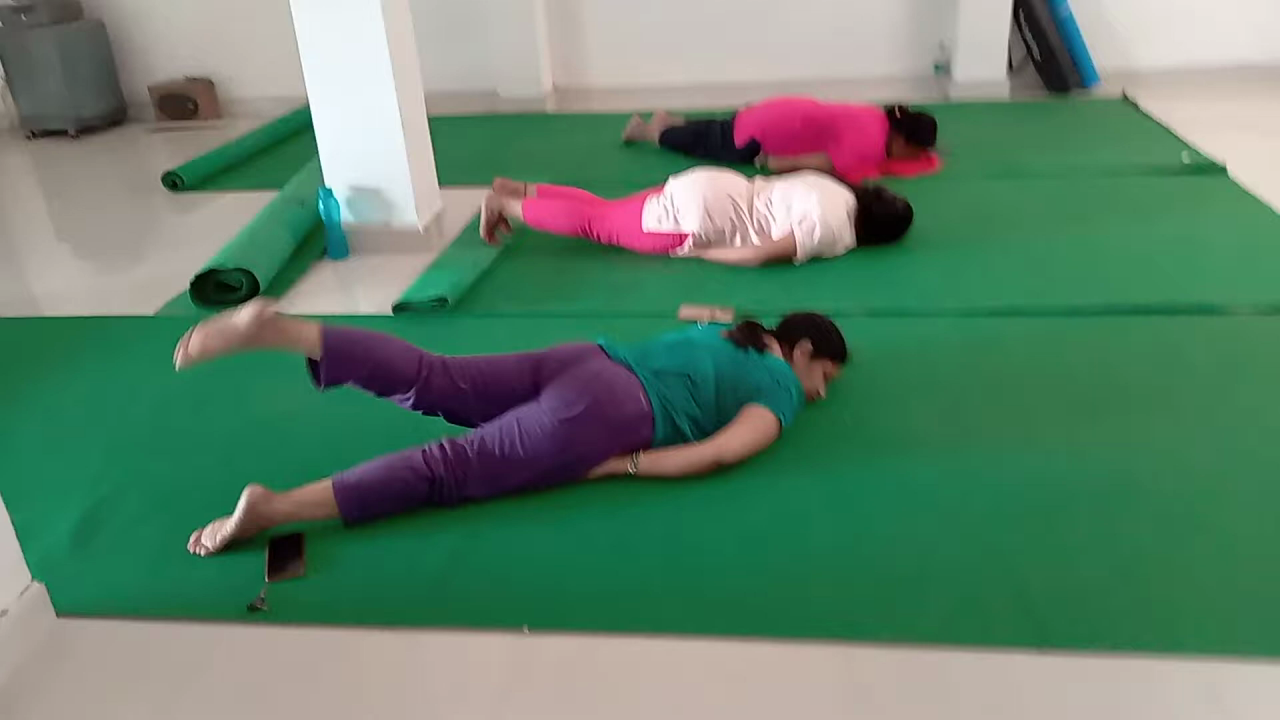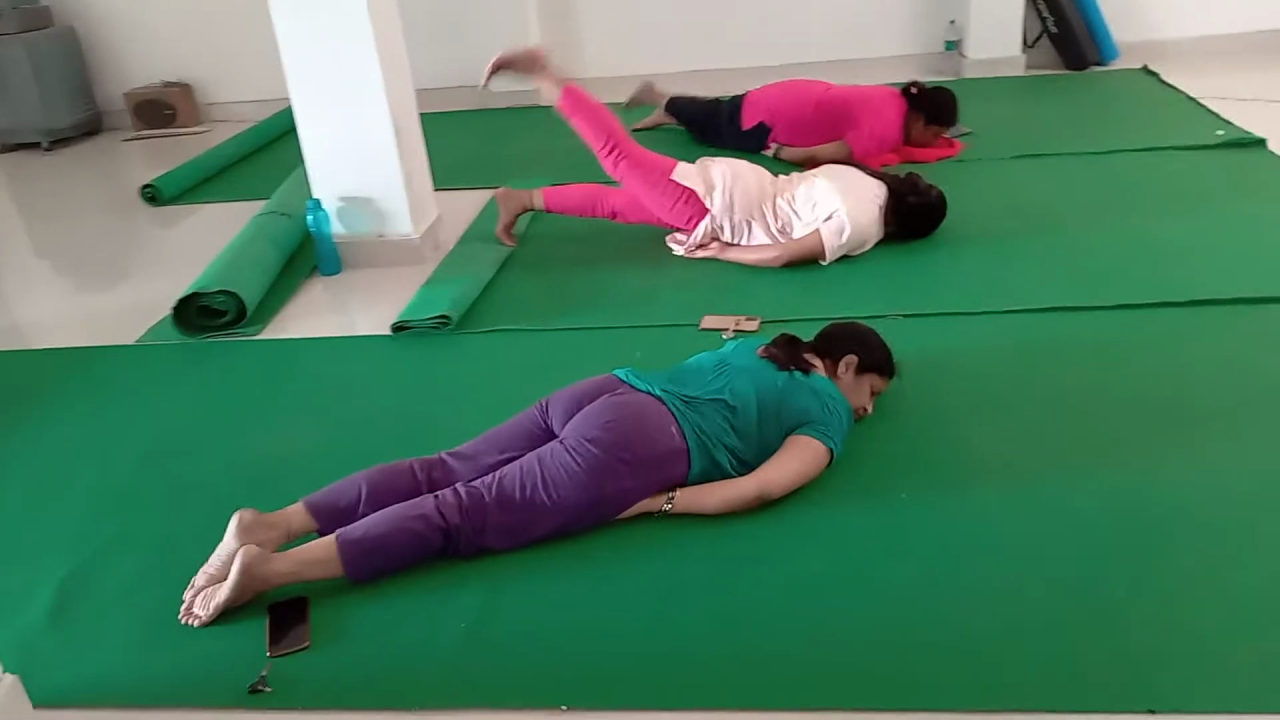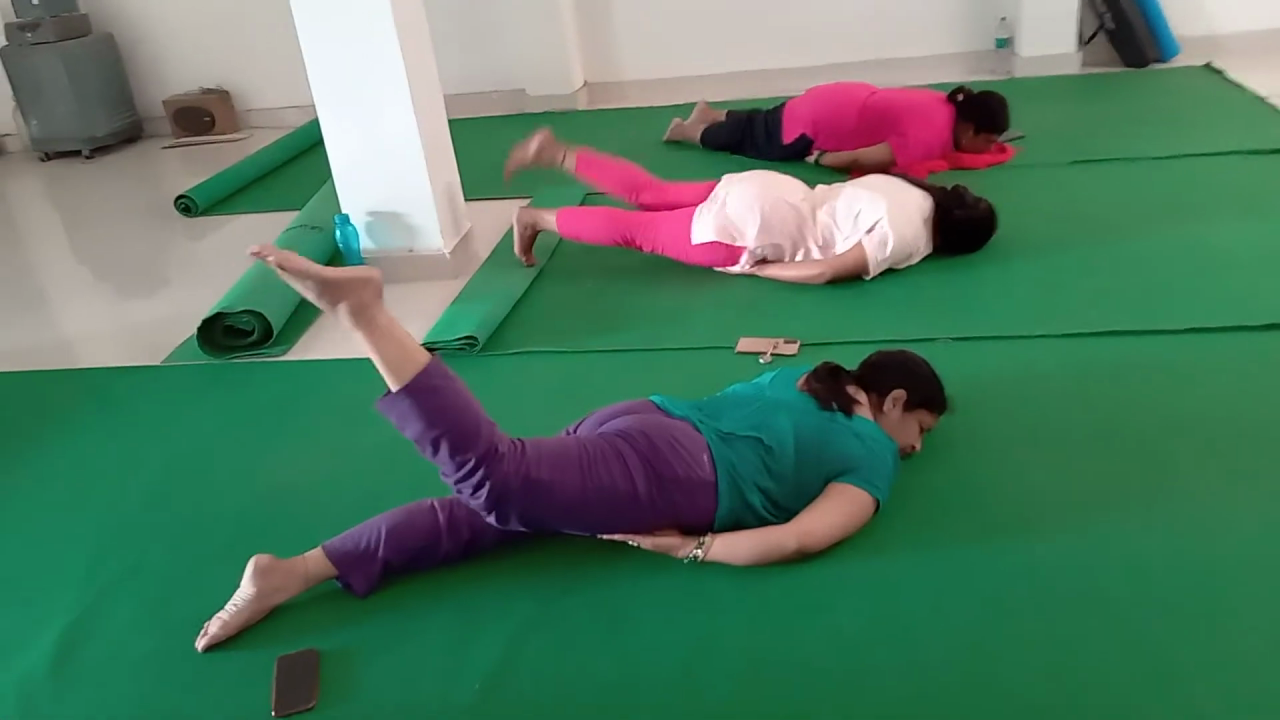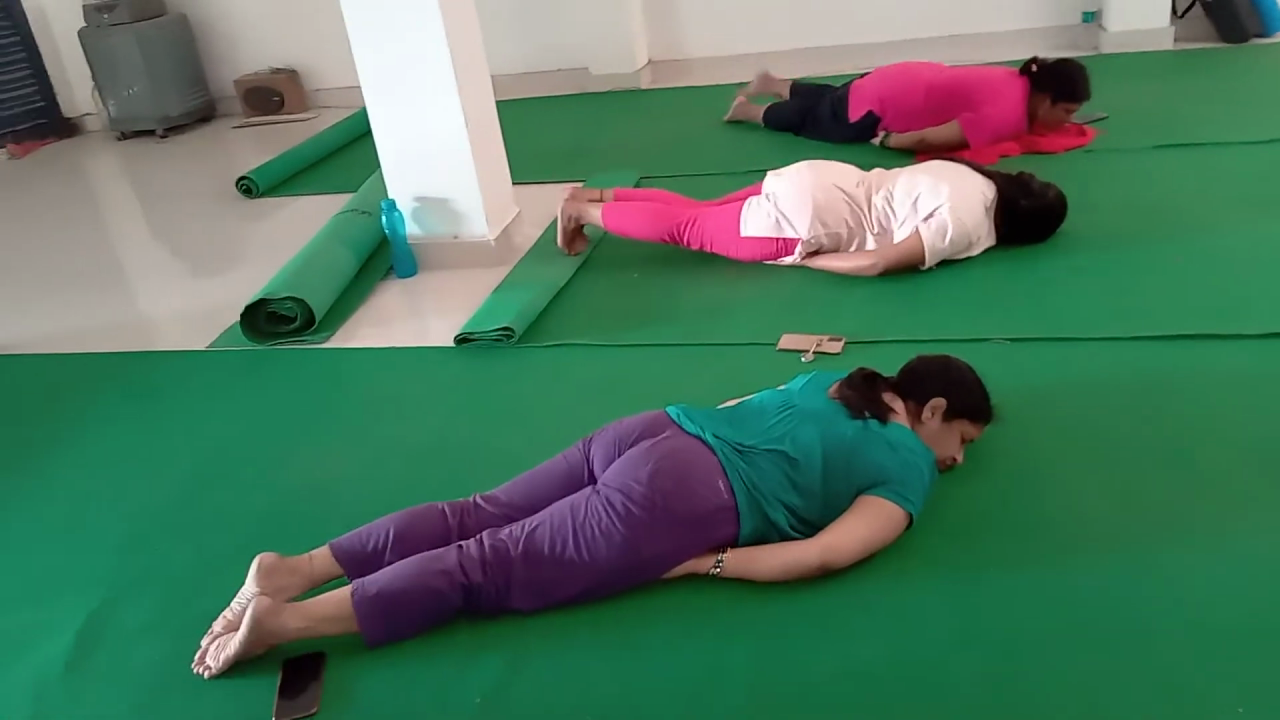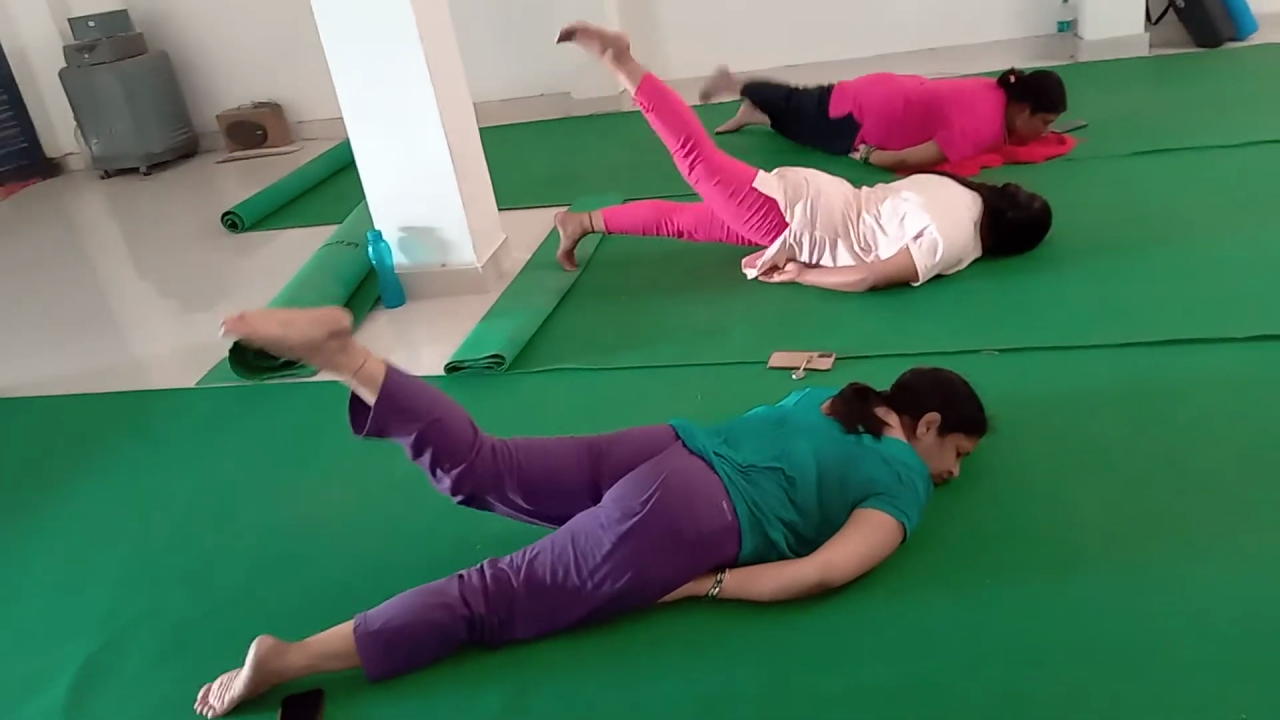
dt=1s
person 1, frame 1
left shoulder: (729, 334)
right shoulder: (779, 392)
right elbow: (717, 451)
right wrist: (627, 464)
left hip: (587, 360)
right hip: (608, 413)
left knee: (427, 383)
right knee: (448, 469)
left ankle: (272, 323)
person 1, frame 2
left shoulder: (767, 347)
right shoulder: (827, 416)
right elbow: (762, 486)
right wrist: (662, 502)
left hip: (598, 393)
right hip: (633, 444)
left knee: (441, 474)
right knee: (466, 516)
left ankle: (270, 523)
right ankle: (269, 568)
person 1, frame 3
left shoulder: (804, 382)
right shoulder: (873, 463)
right elbow: (801, 539)
right wrist: (687, 546)
left hip: (633, 417)
right hip: (664, 468)
left knee: (469, 517)
right knee: (493, 479)
left ankle: (289, 573)
right ankle: (363, 305)
person 1, frame 4
left shoulder: (839, 384)
right shoulder: (907, 473)
right elbow: (825, 555)
right wrist: (708, 561)
left hip: (649, 431)
right hip: (678, 500)
left knee: (476, 518)
right knee: (490, 569)
left ankle: (292, 568)
right ankle: (284, 619)
person 1, frame 5
left shoulder: (833, 397)
right shoulder: (903, 486)
right elbow: (827, 572)
right wrist: (703, 584)
left hip: (657, 446)
right hip: (679, 516)
left knee: (472, 466)
right knee: (490, 601)
left ankle: (333, 342)
person 2, frame 1
left shoulder: (837, 190)
right shoulder: (833, 230)
right elbow: (759, 254)
right wrist: (701, 252)
left hip: (712, 187)
right hip: (696, 218)
left knee: (605, 210)
right knee: (598, 224)
left ankle: (519, 188)
right ankle: (505, 205)
person 2, frame 2
left shoulder: (866, 180)
right shoulder: (858, 229)
right elbow: (783, 257)
right wrist: (720, 253)
left hip: (738, 182)
right hip: (718, 203)
left knee: (615, 201)
right knee: (619, 155)
left ankle: (525, 198)
right ankle: (540, 73)
person 2, frame 3
left shoulder: (912, 193)
right shoulder: (906, 239)
right elbow: (825, 271)
right wrist: (757, 270)
left hip: (768, 193)
right hip: (755, 230)
left knee: (647, 194)
right knee: (640, 229)
left ankle: (552, 151)
right ankle: (539, 219)
person 2, frame 4
left shoulder: (974, 177)
right shoulder: (967, 226)
right elbow: (880, 262)
right wrist: (811, 261)
left hip: (821, 181)
right hip: (807, 219)
left knee: (696, 210)
right knee: (689, 228)
left ankle: (595, 195)
right ankle: (586, 212)
person 2, frame 5
left shoulder: (958, 189)
right shoulder: (953, 244)
right elbow: (868, 279)
right wrist: (800, 275)
left hip: (816, 196)
right hip: (798, 216)
left knee: (682, 222)
right knee: (697, 158)
left ankle: (586, 221)
right ankle: (621, 63)
person 3, frame 1
left shoulder: (883, 119)
right shoulder: (867, 148)
right elbow: (800, 164)
right wrist: (765, 161)
left hip: (783, 116)
right hip: (763, 132)
left knee: (712, 135)
right knee: (703, 142)
left ankle: (668, 121)
right ankle: (645, 130)
person 3, frame 2
left shoulder: (899, 100)
right shoulder: (884, 133)
right elbow: (817, 156)
right wrist: (777, 152)
left hip: (795, 99)
right hip: (772, 116)
left knee: (719, 120)
right knee: (712, 119)
left ankle: (669, 110)
right ankle: (656, 97)
person 3, frame 3
left shoulder: (948, 105)
right shoulder: (932, 140)
right elbow: (858, 160)
right wrist: (819, 159)
left hip: (839, 100)
right hip: (812, 124)
left knee: (762, 125)
right knee: (749, 138)
left ankle: (709, 114)
right ankle: (688, 131)
person 3, frame 4
left shoulder: (1022, 82)
right shoulder: (1008, 117)
right elbow: (927, 140)
right wrist: (886, 140)
left hip: (903, 82)
right hip: (876, 107)
left knee: (828, 102)
right knee: (811, 119)
left ankle: (771, 84)
right ankle: (751, 110)
person 3, frame 5
left shoulder: (1001, 91)
right shoulder: (984, 130)
right elbow: (908, 160)
right wrist: (868, 154)
left hip: (889, 96)
right hip: (862, 110)
left knee: (803, 117)
right knee: (793, 105)
left ankle: (754, 112)
right ankle: (731, 83)
